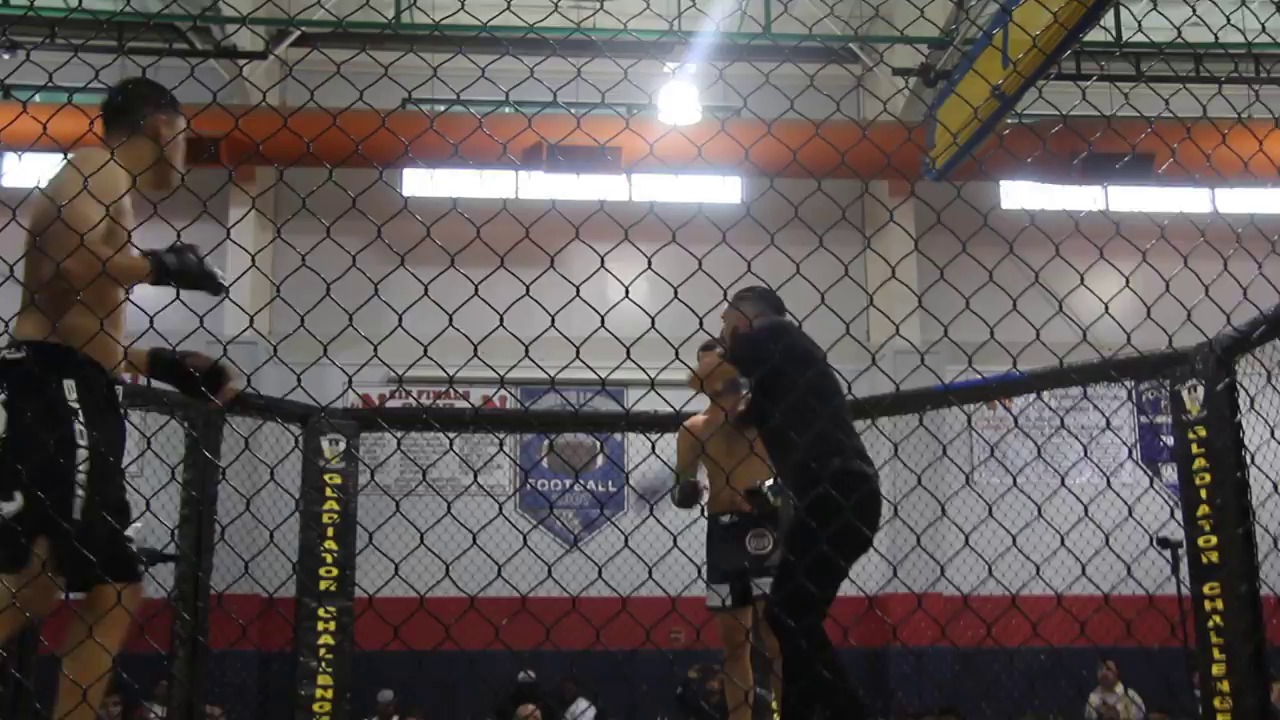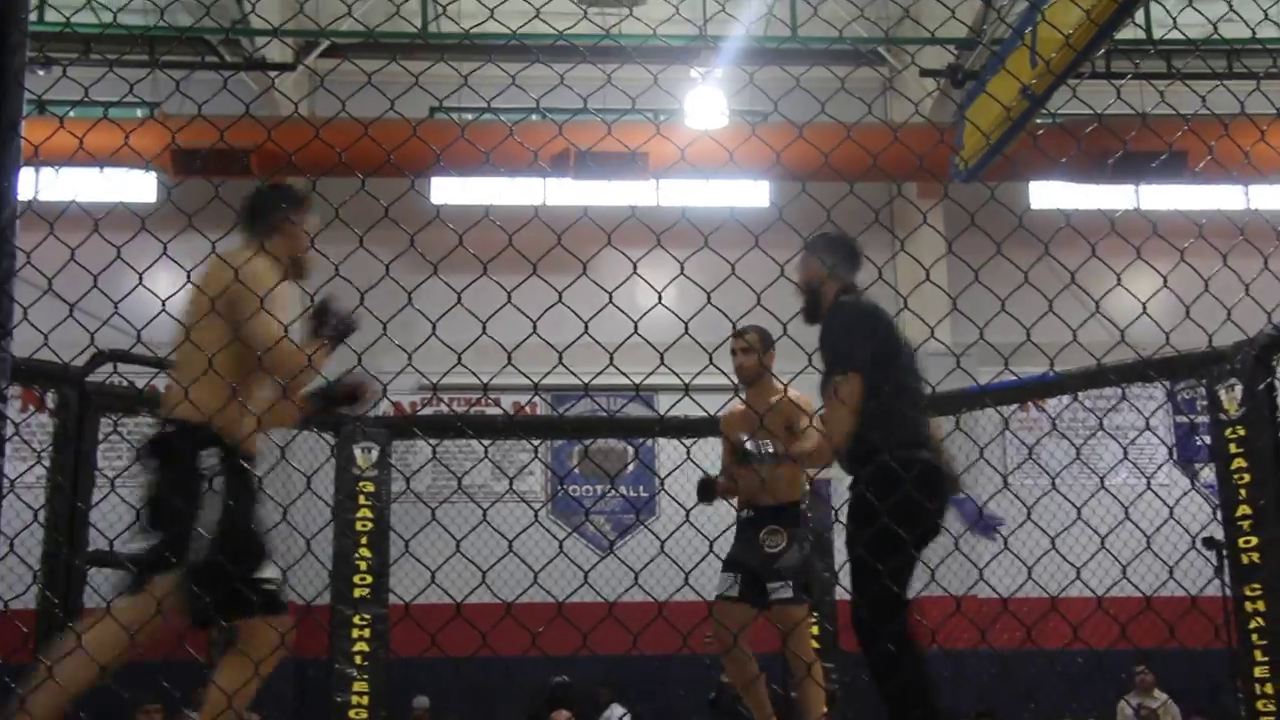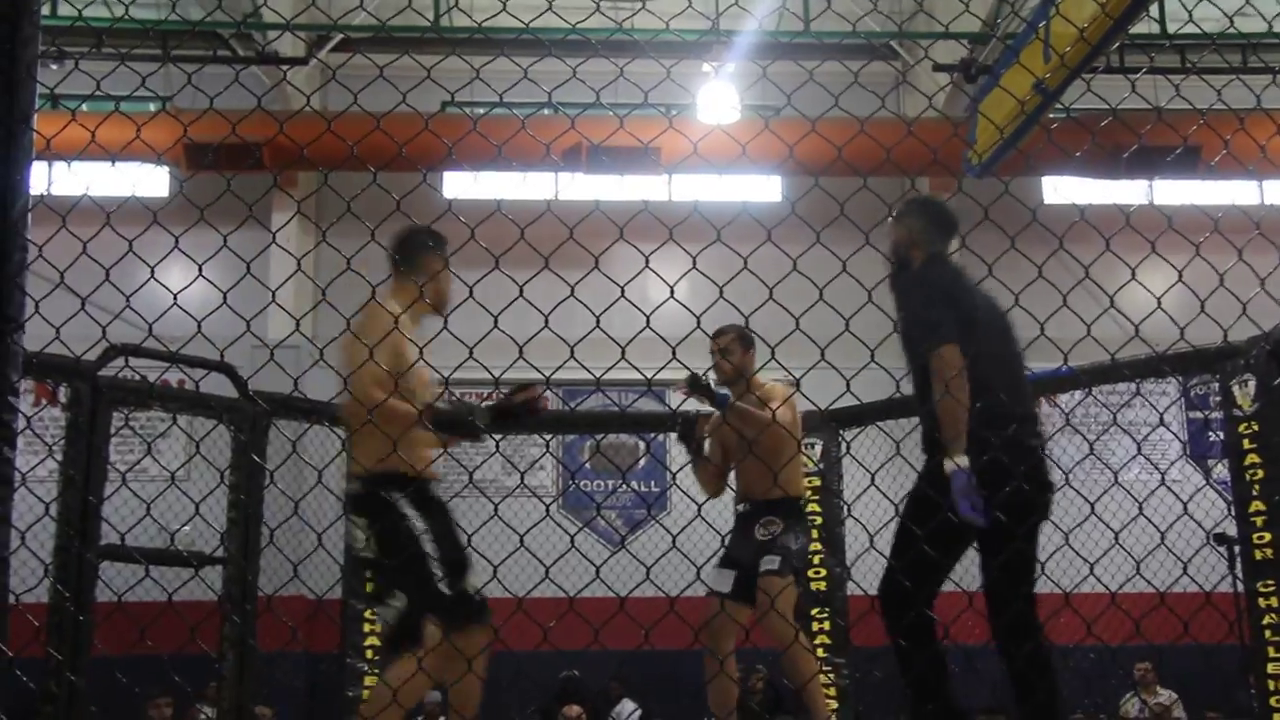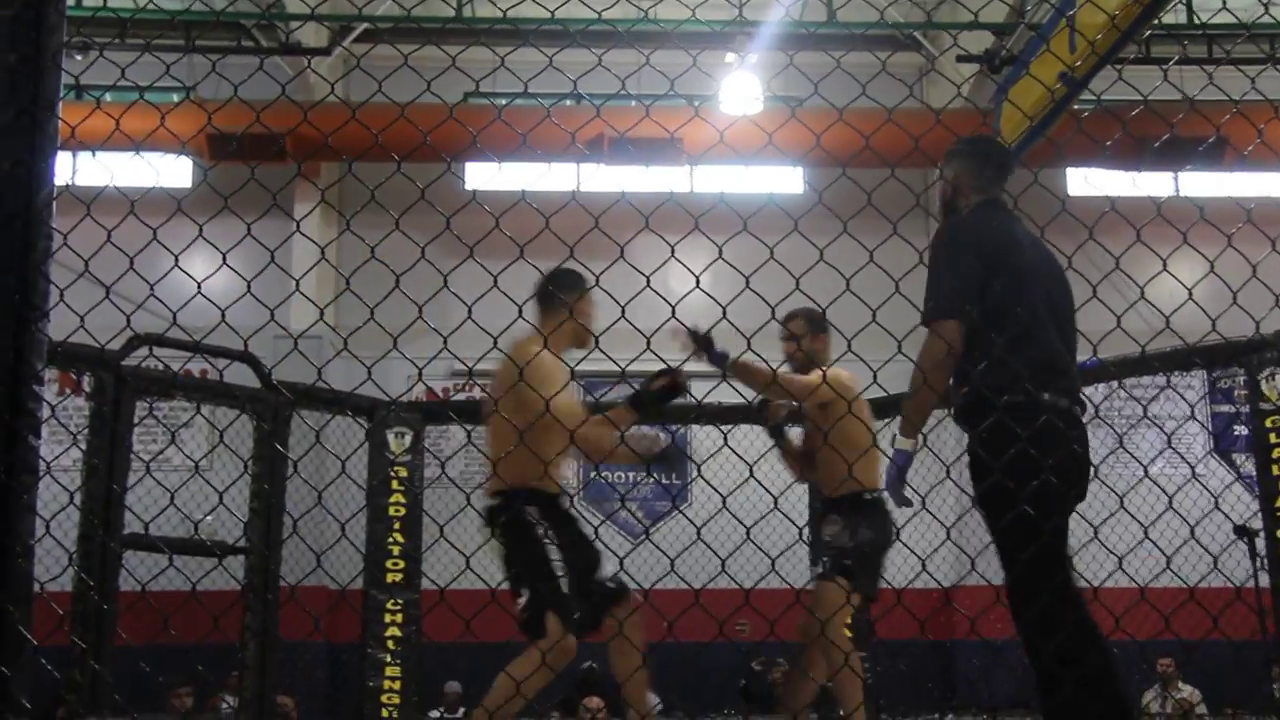
dt=0.4s
person 1, frame 1
left shoulder: (97, 194)
right shoulder: (100, 173)
right elbow: (71, 257)
left wrist: (163, 365)
right wrist: (161, 262)
left hip: (75, 391)
right hip: (56, 383)
left knee: (110, 594)
person 1, frame 2
left shoulder: (241, 284)
right shoulder: (252, 272)
right elbow: (282, 366)
left wrist: (317, 401)
right wrist: (326, 336)
left hip: (219, 465)
right hip: (200, 458)
left knee: (269, 625)
right knee: (152, 607)
person 1, frame 3
left shoulder: (403, 333)
right shoulder: (382, 317)
right elbow: (358, 399)
left wrist: (497, 414)
right wrist: (434, 415)
left hip: (413, 497)
right hip: (388, 497)
left knee: (471, 635)
right knee: (433, 643)
person 1, frame 4
left shoulder: (541, 361)
right shoulder: (534, 355)
left elbow: (575, 432)
right elbow: (578, 436)
left wrist: (645, 396)
right wrist: (646, 451)
left hip: (540, 510)
right hip: (523, 508)
left knee: (621, 610)
right knee: (555, 641)
person 2, frame 1
left shoulder: (777, 336)
right shoulder: (771, 376)
left elbow: (708, 374)
left hip: (839, 497)
right hip: (833, 500)
left knee: (799, 620)
right knee: (788, 615)
person 2, frame 2
left shoulder: (847, 317)
right shoulder: (872, 321)
left elbow: (847, 396)
right elbow: (913, 415)
left wrist: (805, 454)
right wrist: (957, 493)
left hip: (888, 487)
right hip: (914, 485)
left knee: (877, 621)
right knee: (885, 618)
person 2, frame 3
left shoulder: (920, 282)
right shoulder: (976, 294)
left elbow: (948, 364)
left wrist: (954, 464)
left hip: (973, 462)
right hip: (1022, 462)
left knee: (903, 600)
right knee: (1015, 614)
person 2, frame 4
left shoulder: (962, 235)
right shoulder: (1034, 246)
left elbow: (946, 342)
left wrist: (904, 440)
left hip: (1008, 430)
right hip: (1057, 433)
left knee: (1042, 597)
right knee: (1041, 594)
person 3, frame 1
right shoulder: (694, 427)
right elbow: (684, 480)
left wrist: (769, 489)
right wrist: (683, 492)
left hip: (762, 530)
right hip: (721, 531)
left knee: (773, 633)
right knee: (732, 638)
person 3, frame 2
left shoulder: (791, 402)
right shoulder: (731, 418)
left wrist: (764, 451)
right wrist: (715, 485)
left hip: (785, 526)
right hip: (748, 528)
left knee: (794, 635)
right knee: (726, 632)
person 3, frame 3
left shoulder: (774, 394)
right shoulder: (723, 421)
left elbow: (779, 431)
right elbow: (713, 488)
left wrist: (719, 401)
right wrist: (695, 448)
left hip: (783, 519)
right hip: (746, 524)
left knee: (777, 618)
right knee: (717, 634)
person 3, frame 4
left shoulder: (833, 381)
right shoulder: (816, 397)
left elbow: (778, 386)
right elbow: (805, 473)
left wrist: (717, 355)
right wrist: (778, 429)
left hip: (858, 519)
right hip: (841, 519)
left knee: (826, 623)
right knee: (817, 625)
